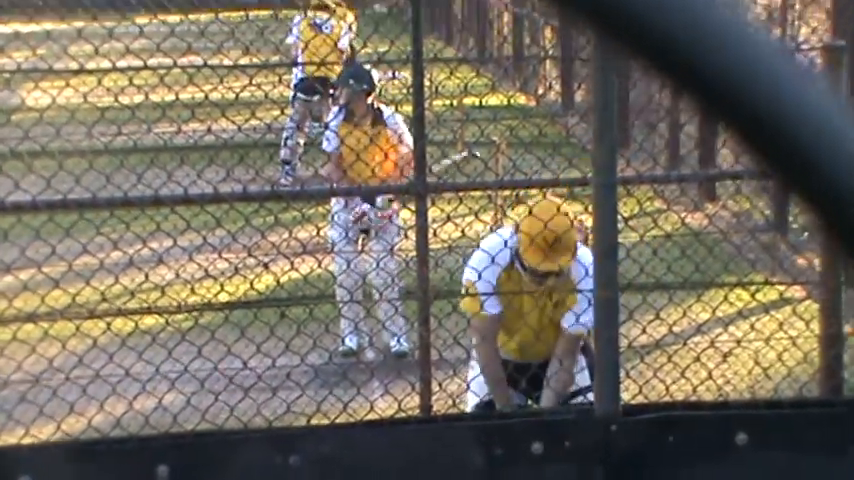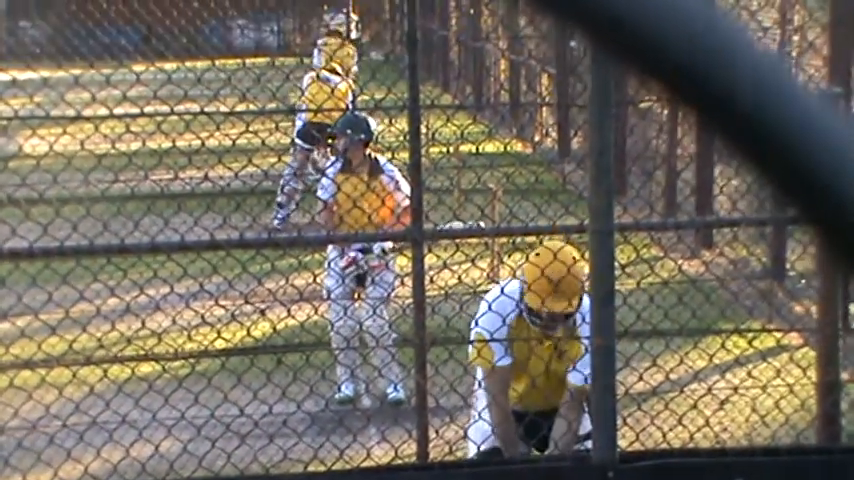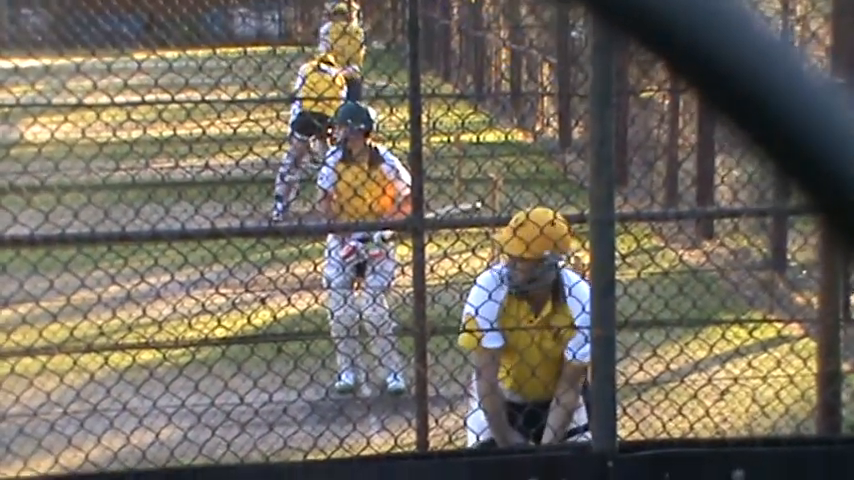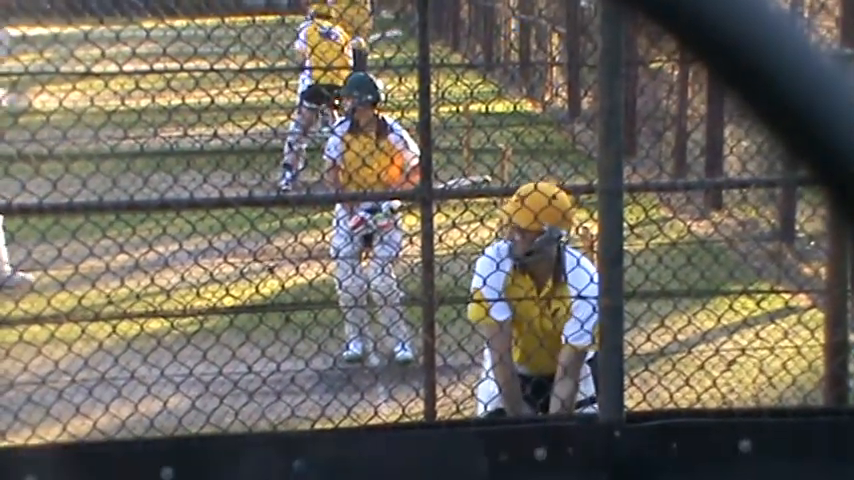
dt=0.4s
person 1, frame 1
left shoulder: (389, 120)
right shoulder: (336, 120)
left elbow: (407, 158)
right elbow: (333, 166)
right wrist: (354, 203)
left hip: (382, 199)
right hip: (347, 199)
left knee: (384, 268)
right knee: (345, 269)
left ankle: (397, 335)
right ankle: (351, 335)
person 1, frame 2
left shoulder: (385, 171)
right shoulder: (334, 170)
left elbow: (405, 210)
right elbow: (326, 213)
left wrist: (384, 241)
right wrist: (346, 250)
left hip: (376, 251)
right hip: (342, 249)
left knee: (375, 319)
right knee: (341, 318)
left ankle: (394, 382)
right ankle: (347, 381)
person 1, frame 3
left shoulder: (385, 161)
right shoulder: (334, 160)
left elbow: (406, 200)
right elbow: (325, 202)
left wrist: (384, 230)
right wrist: (345, 239)
left hip: (376, 239)
right hip: (342, 238)
left knee: (374, 308)
right knee: (340, 308)
left ankle: (394, 370)
right ankle: (347, 370)
person 1, frame 4
left shoulder: (392, 132)
right shoulder: (341, 130)
left elbow: (414, 170)
right elbow: (332, 173)
left wrist: (393, 200)
right wrist: (352, 210)
left hip: (383, 210)
right hip: (350, 208)
left knee: (381, 278)
right knee: (347, 278)
left ankle: (401, 340)
right ankle: (356, 339)
person 2, frame 1
left shoulder: (584, 268)
right shoulder: (490, 255)
left elbow: (566, 354)
right elbow: (485, 343)
right wrist: (507, 413)
left hip: (558, 362)
right hip: (501, 359)
person 2, frame 2
left shoulder: (588, 321)
right shoulder: (498, 306)
left elbow: (571, 410)
right elbow: (497, 398)
left hip: (560, 408)
right hip: (502, 409)
person 2, frame 3
left shoulder: (580, 300)
right shoulder: (488, 288)
left elbow: (570, 385)
right elbow: (486, 380)
right wrist: (507, 448)
left hip: (557, 400)
right hip: (502, 398)
person 2, frame 4
left shoulder: (584, 282)
right shoulder: (493, 263)
left elbow: (568, 374)
right elbow: (500, 356)
left hip: (567, 369)
right hip: (511, 371)
person 3, frame 1
left shoulder: (301, 21)
right shoulder: (342, 22)
left elbow: (295, 50)
right elbow: (346, 55)
left hip: (306, 78)
right hip: (333, 81)
left knee: (296, 125)
left ankle: (287, 171)
person 3, frame 2
left shoulder: (310, 77)
right shoulder: (344, 85)
left elbow: (302, 102)
right elbow: (347, 110)
left hip: (308, 123)
right hip: (332, 128)
left knee: (295, 170)
left ankle: (281, 216)
person 3, frame 3
left shoulder: (306, 68)
right shoulder: (339, 77)
left elbow: (297, 92)
right elbow: (342, 103)
left hip: (305, 113)
right hip: (329, 117)
left knee: (292, 160)
left ankle: (279, 207)
person 3, frame 4
left shoulder: (307, 27)
right shoulder: (343, 34)
left elbow: (303, 54)
right elbow: (348, 65)
left hip: (314, 83)
right hip: (339, 85)
left knee: (299, 129)
left ankle: (288, 177)
